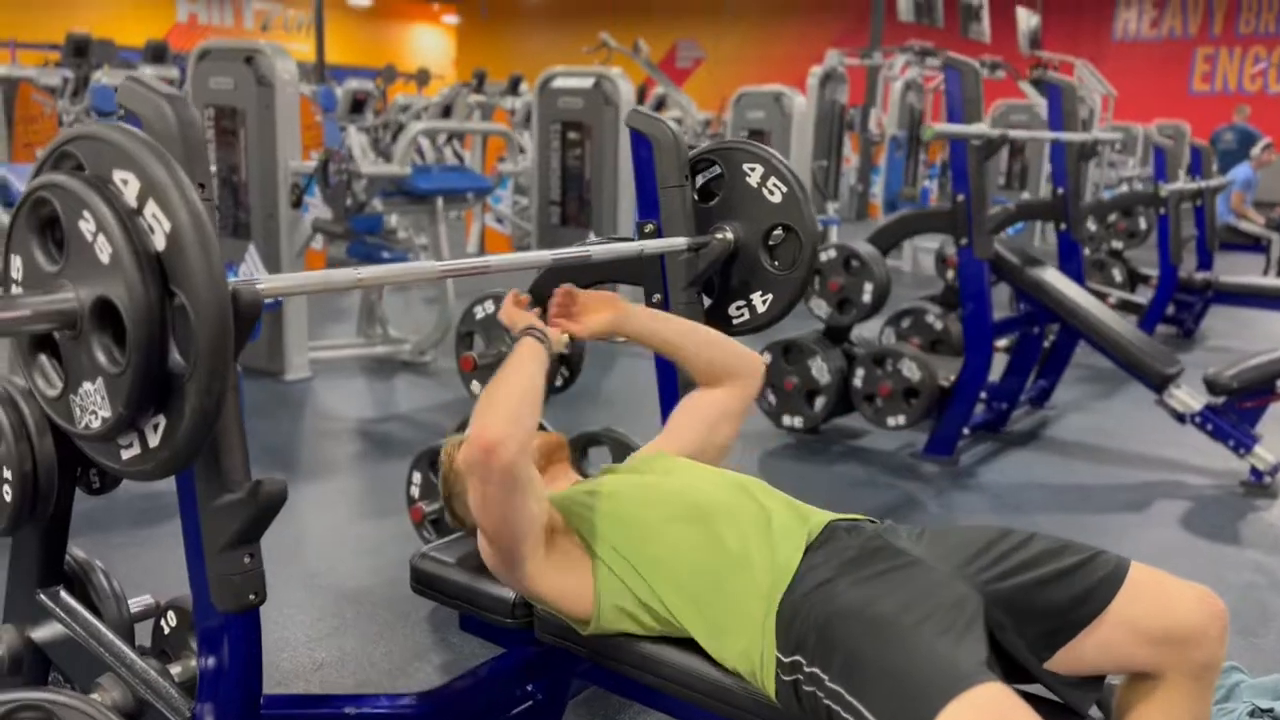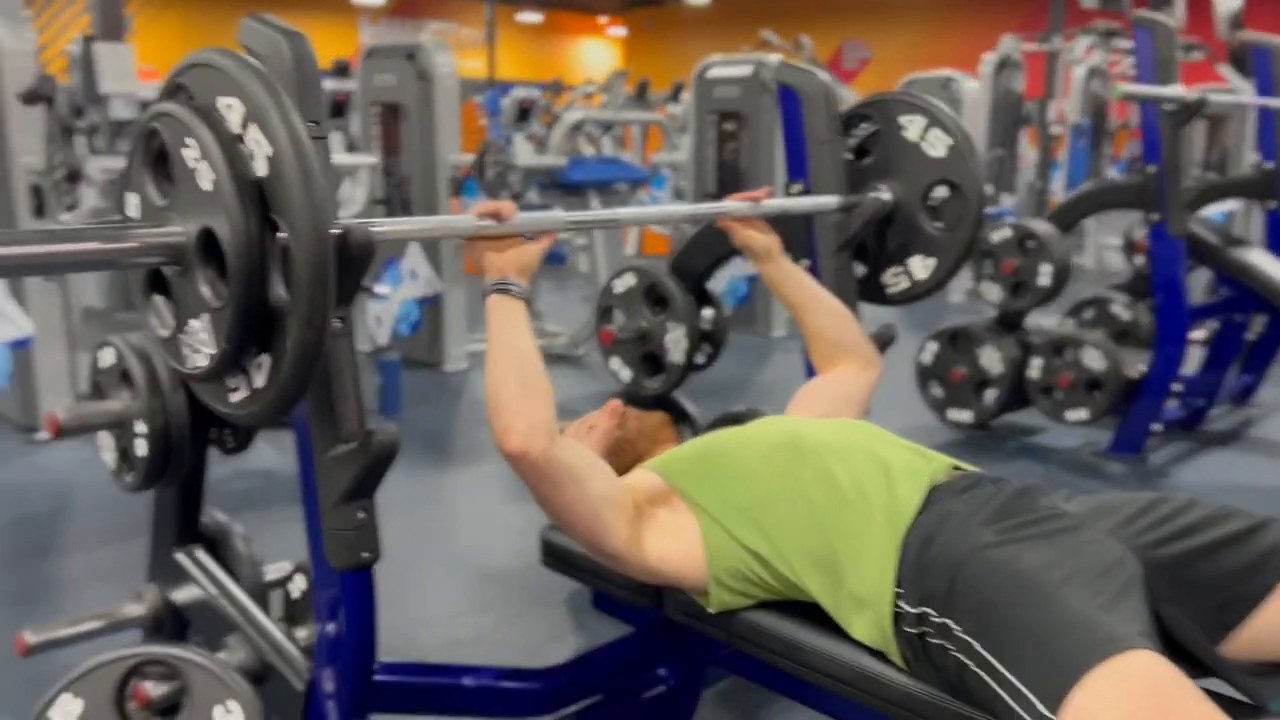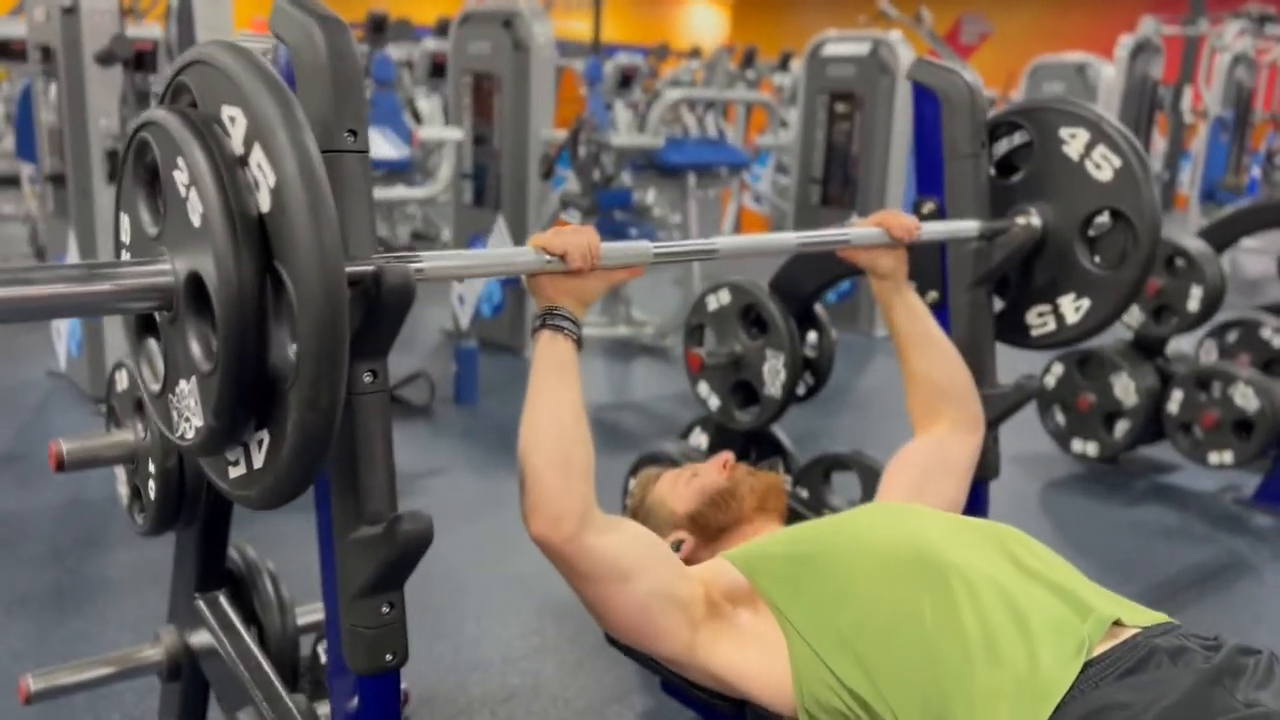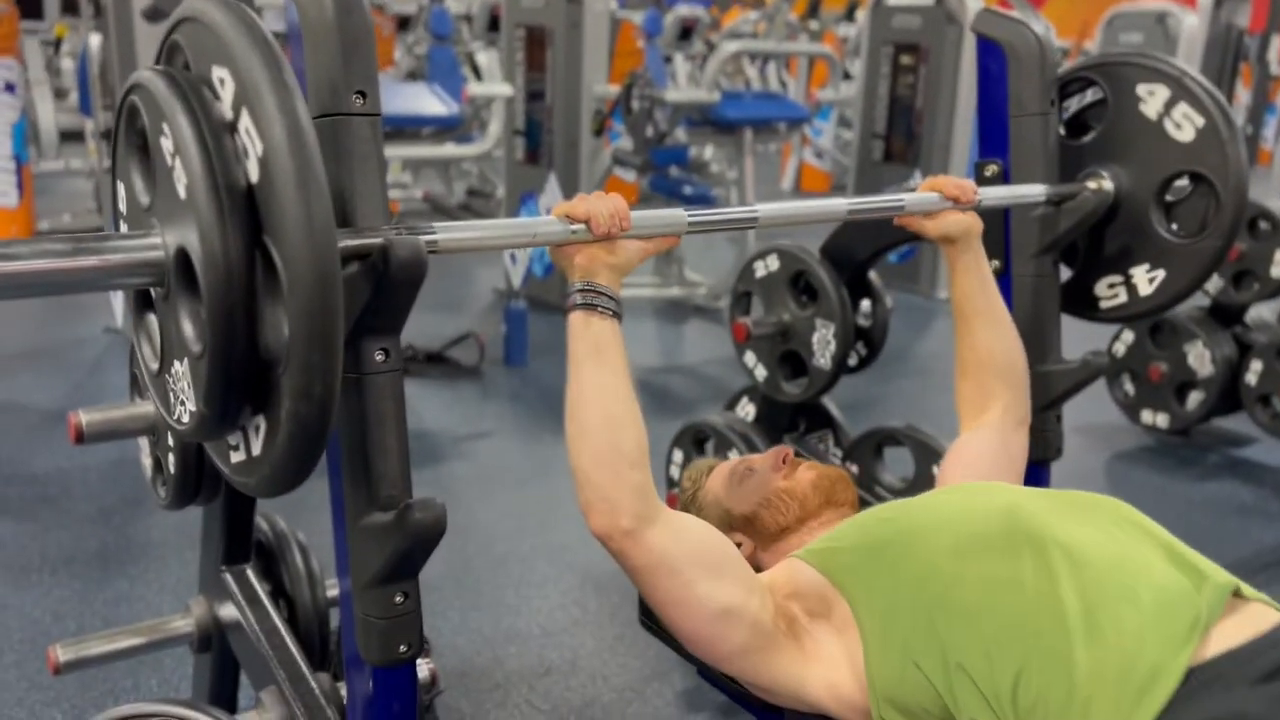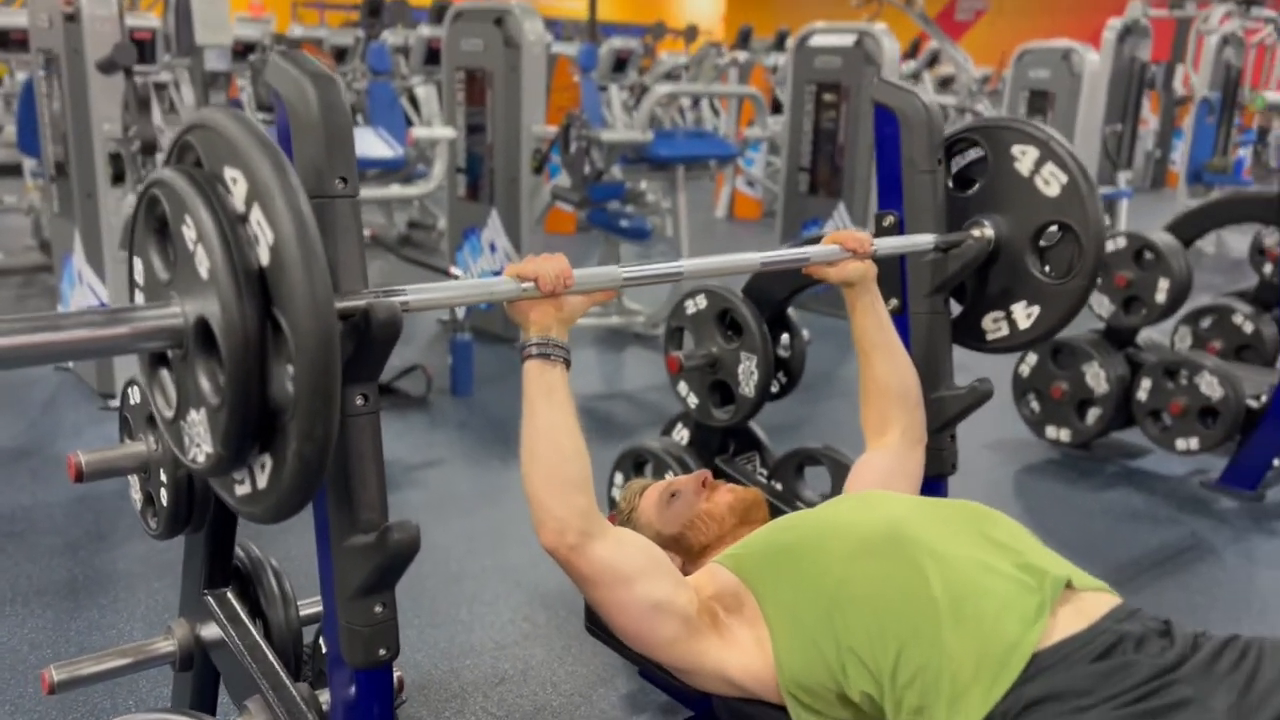
dt=1s
person 1, frame 1
left shoulder: (640, 471)
right shoulder: (532, 546)
left elbow: (737, 373)
right elbow: (494, 447)
left wrist: (618, 324)
right wrist: (536, 340)
right hip: (810, 607)
left knee: (1193, 625)
person 1, frame 2
left shoulder: (756, 447)
right shoulder: (641, 514)
left elbow: (854, 364)
right elbow: (528, 440)
left wrist: (770, 258)
right wrist: (505, 288)
person 1, frame 3
left shoulder: (880, 527)
right shoulder: (720, 605)
left elbow: (954, 424)
right elbow: (562, 519)
left wrist: (892, 286)
right wrist: (559, 319)
person 1, frame 4
left shoulder: (936, 523)
right shoulder: (796, 617)
left elbow: (1000, 413)
right elbow: (624, 515)
left wrist: (964, 248)
right wrist: (594, 292)
person 1, frame 5
left shoulder: (838, 524)
right shoulder: (715, 614)
left elbow: (898, 432)
right elbow: (570, 531)
left wrist: (862, 292)
right wrist: (545, 340)
